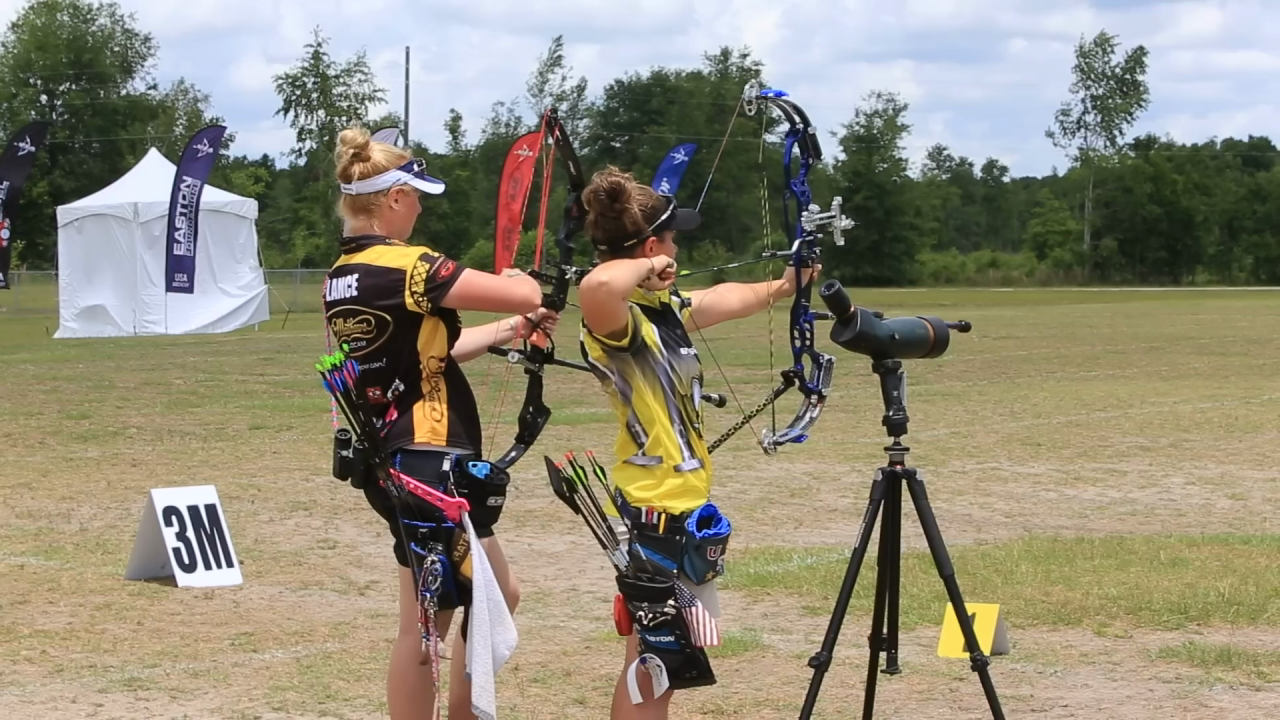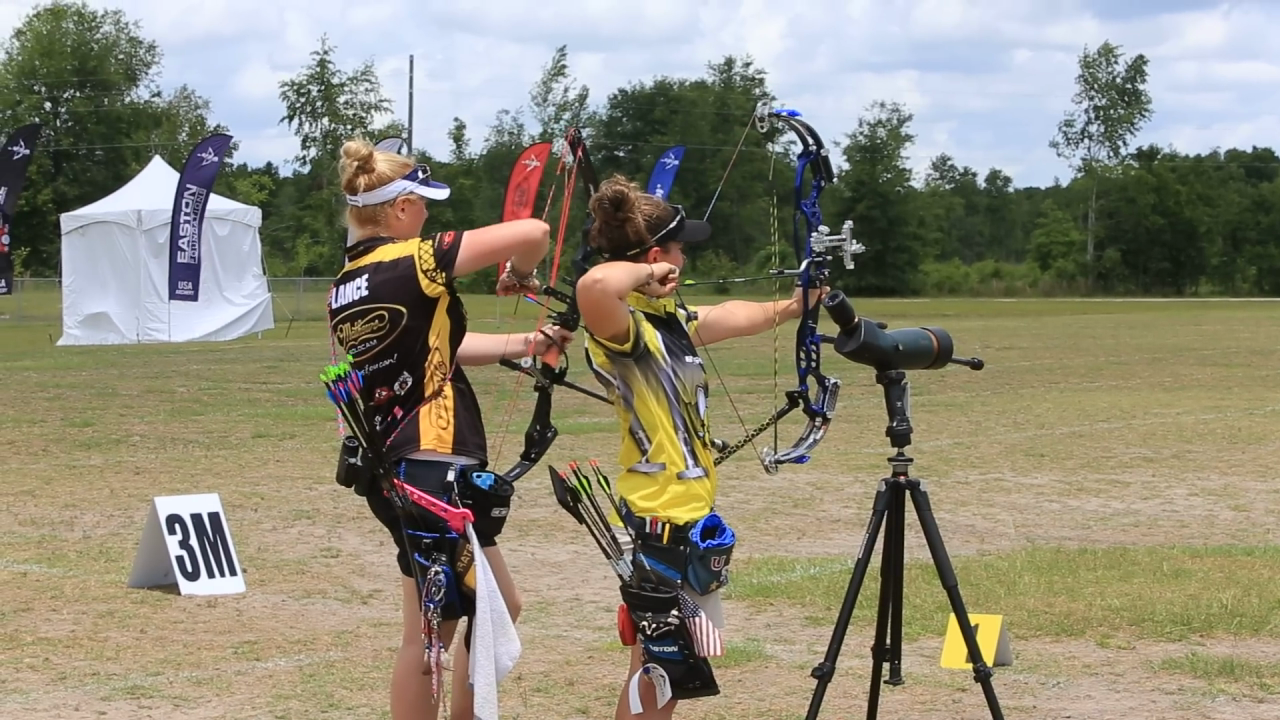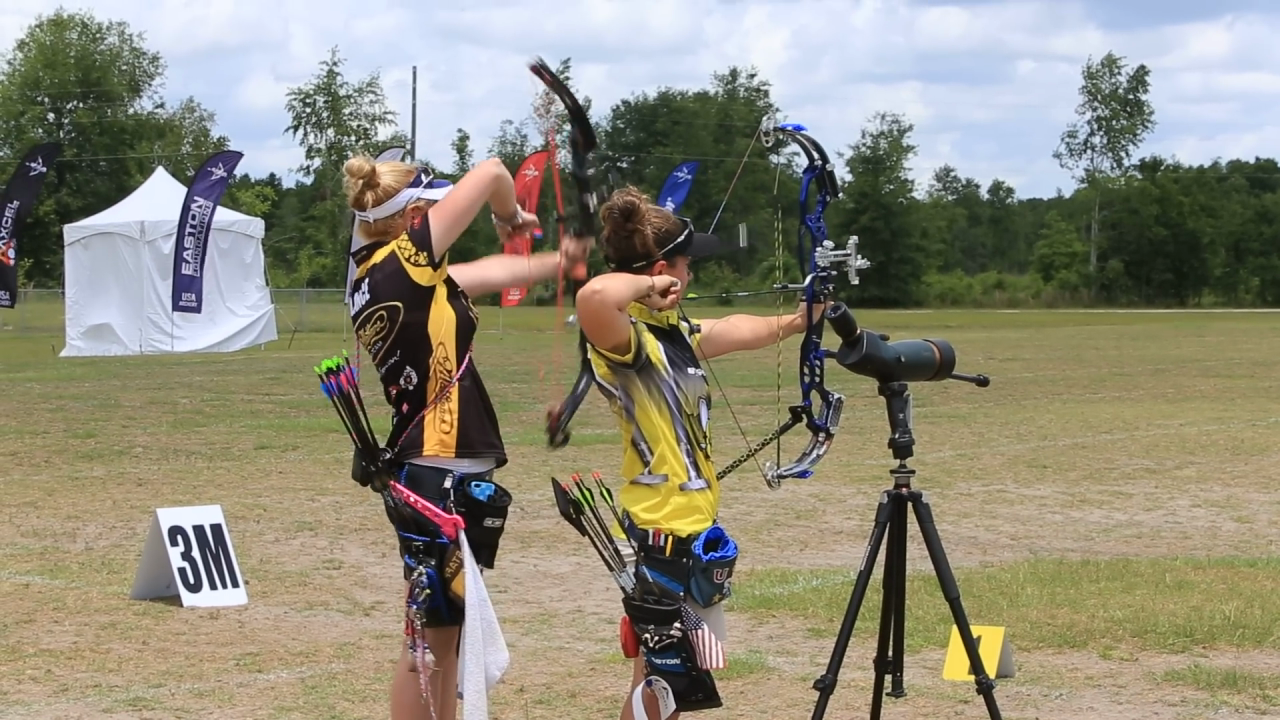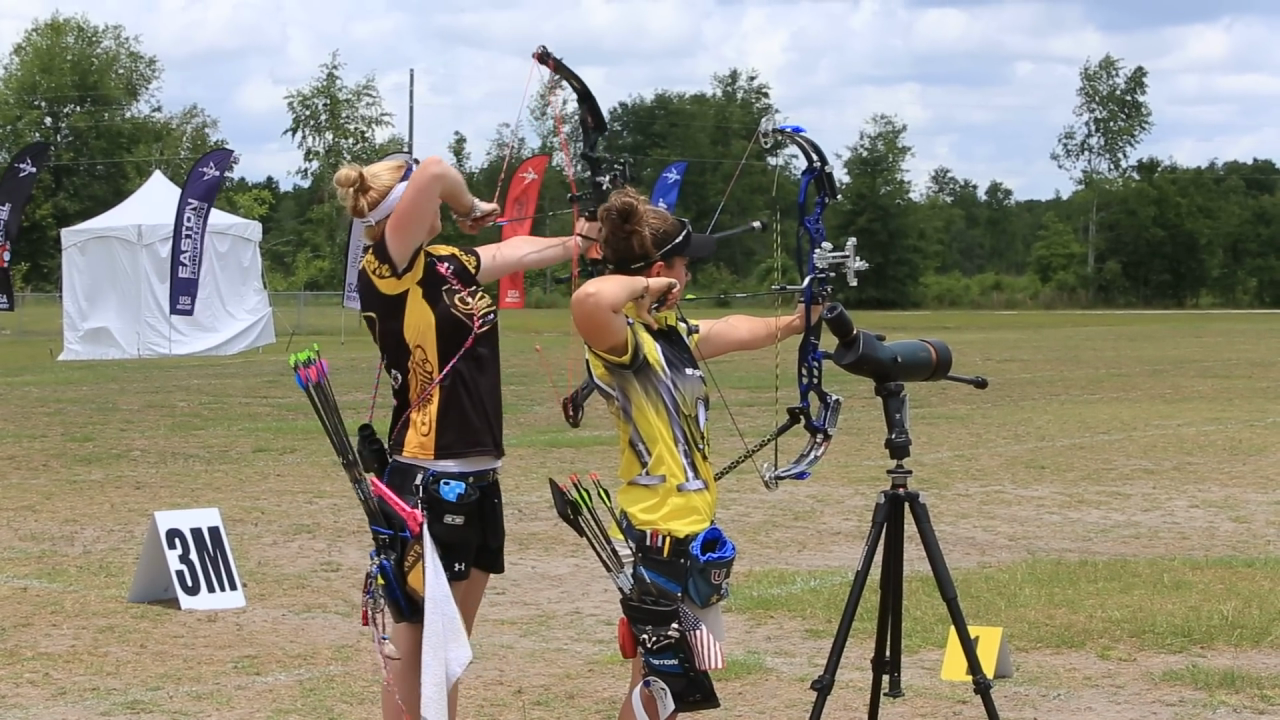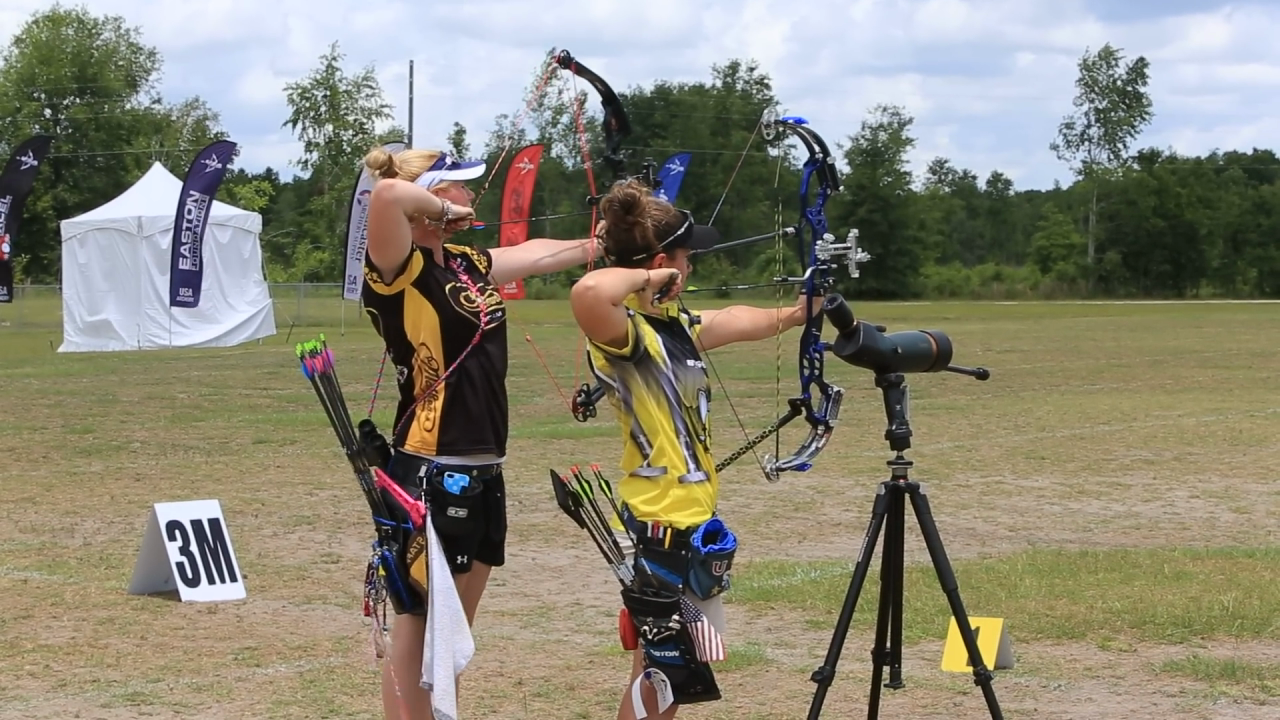
dt=1s
person 1, frame 1
left shoulder: (344, 276)
right shoulder: (404, 267)
right elbow: (527, 296)
left wrist: (510, 330)
right wrist: (515, 278)
left hip: (393, 461)
right hip: (427, 465)
left knee: (498, 594)
right knee: (425, 625)
person 1, frame 2
left shoulder: (347, 285)
right shoulder: (409, 263)
right elbow: (533, 233)
left wrist: (525, 344)
right wrist: (519, 273)
left hip: (394, 470)
right hip: (432, 473)
left knee: (499, 606)
right knee: (429, 634)
person 1, frame 3
left shoulder: (382, 280)
right shoulder: (400, 264)
left elbow: (481, 273)
right elbow: (489, 173)
left wrist: (557, 261)
right wrist: (513, 218)
left hip: (434, 475)
right hip: (439, 479)
left knee: (448, 636)
right knee: (427, 642)
person 1, frame 4
left shoulder: (446, 263)
right shoulder: (386, 270)
left elbow: (513, 251)
right elbow: (433, 171)
left wrist: (575, 242)
right wrist: (470, 207)
left hip: (476, 478)
right hip: (429, 483)
right knee: (415, 643)
person 1, frame 5
left shoulder: (464, 263)
right shoulder: (397, 271)
left elbow: (530, 254)
right elbow: (387, 194)
left wrist: (598, 246)
right wrist: (441, 211)
left hip: (479, 474)
right hip: (430, 478)
right knee: (417, 635)
person 2, frame 1
left shoulder: (663, 306)
right shoulder: (616, 317)
left elbow: (723, 298)
right elbow: (597, 285)
left wrist: (781, 288)
right wrist: (646, 268)
left hip: (678, 511)
right hip: (656, 515)
left knee: (660, 660)
person 2, frame 2
left shoulder: (669, 317)
right shoulder: (622, 326)
left elbow: (729, 316)
right elbow: (594, 285)
left wrist: (789, 307)
right wrist: (644, 273)
left hip: (685, 521)
right hip: (660, 527)
left knee: (666, 671)
person 2, frame 3
left shoulder: (673, 330)
right shoulder: (625, 338)
left elbow: (734, 330)
right elbow: (593, 296)
left wrist: (792, 323)
right wrist: (646, 285)
left hip: (690, 533)
right hip: (661, 538)
person 2, frame 4
left shoulder: (671, 331)
right shoulder: (624, 339)
left elbow: (733, 330)
right elbow: (588, 299)
left wrist: (790, 324)
right wrist: (640, 286)
left hip: (689, 533)
right hip: (658, 539)
person 2, frame 5
left shoulder: (673, 322)
right shoulder: (626, 332)
left elbow: (735, 320)
right elbow: (587, 292)
left wrist: (793, 314)
right wrist: (644, 277)
left hip: (689, 523)
right hip: (659, 529)
left knee: (676, 672)
right knee: (657, 676)
